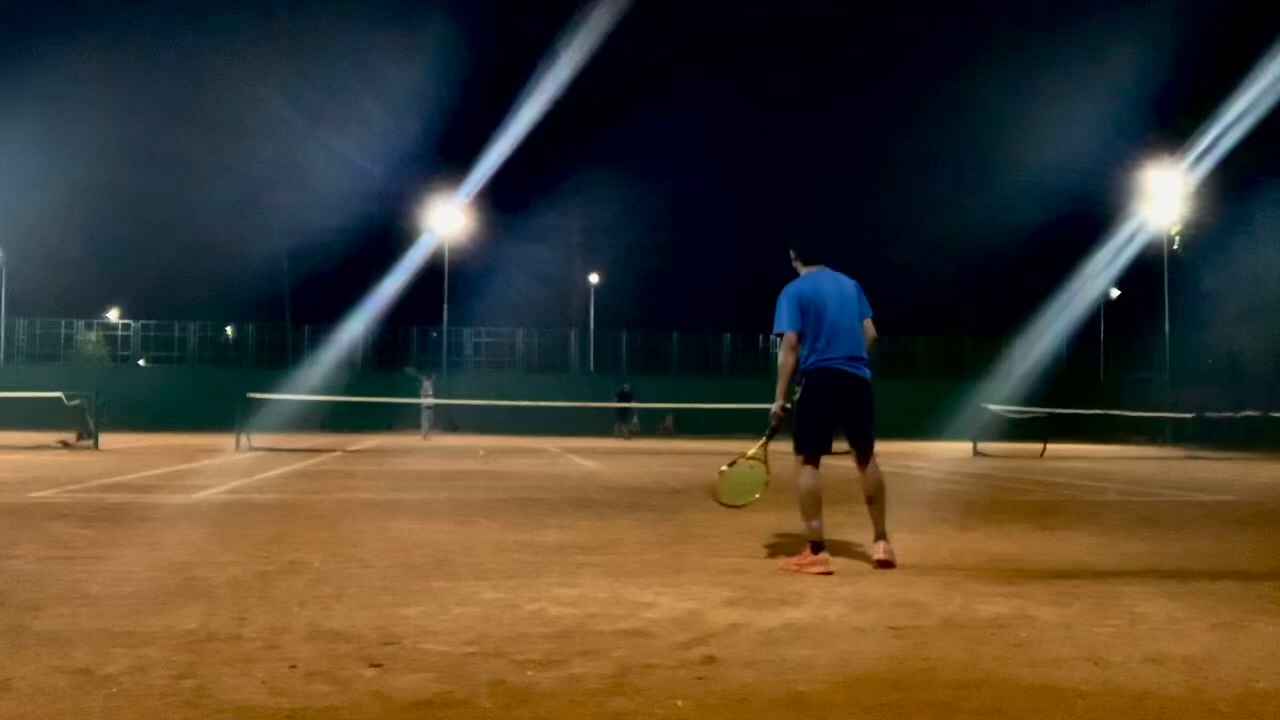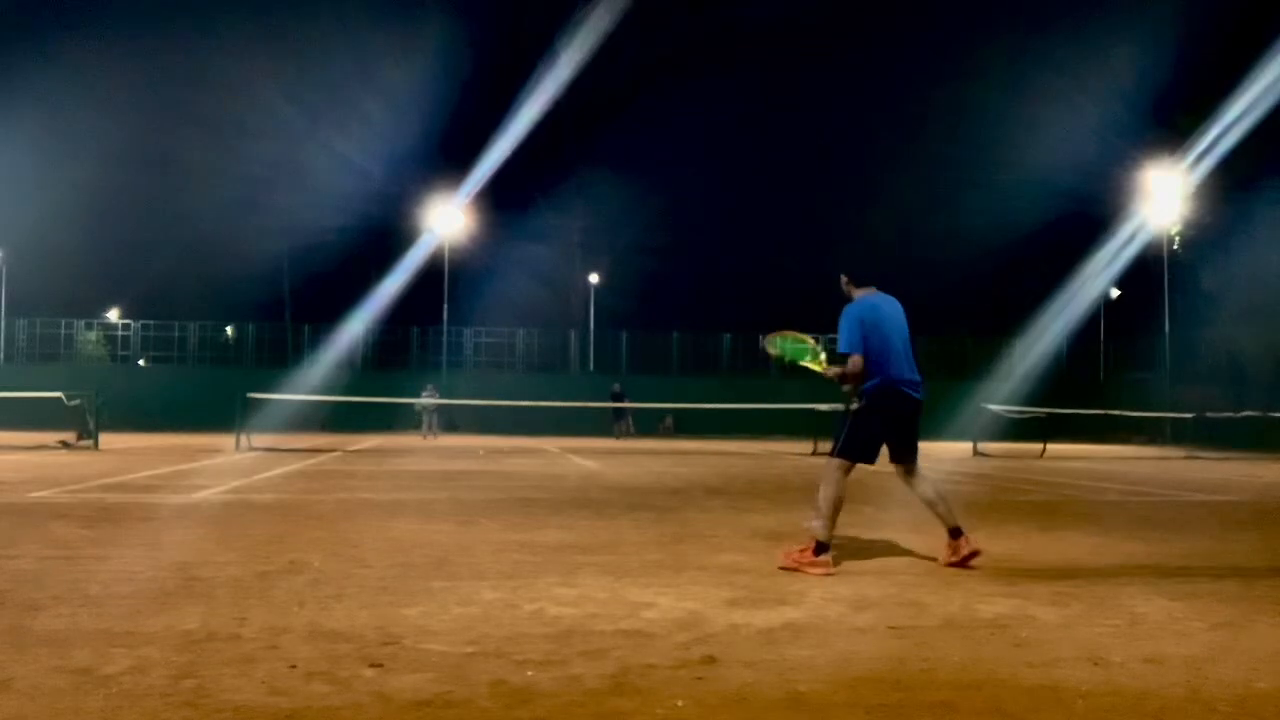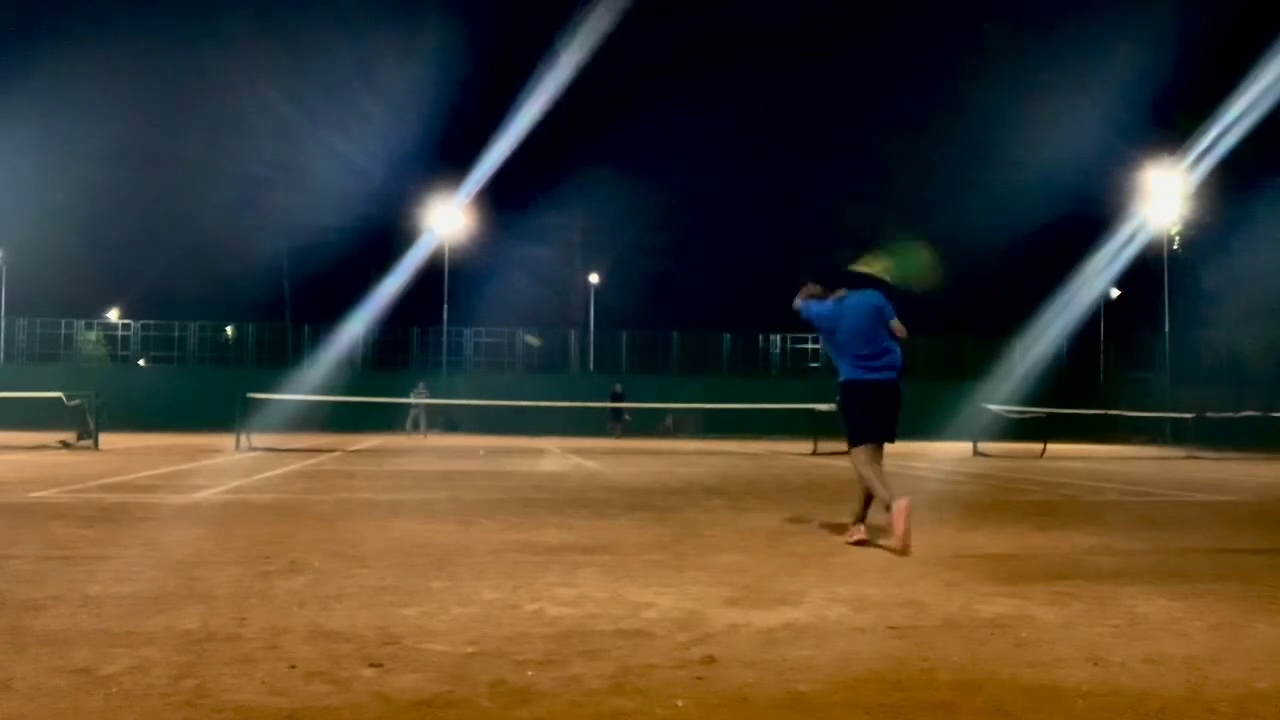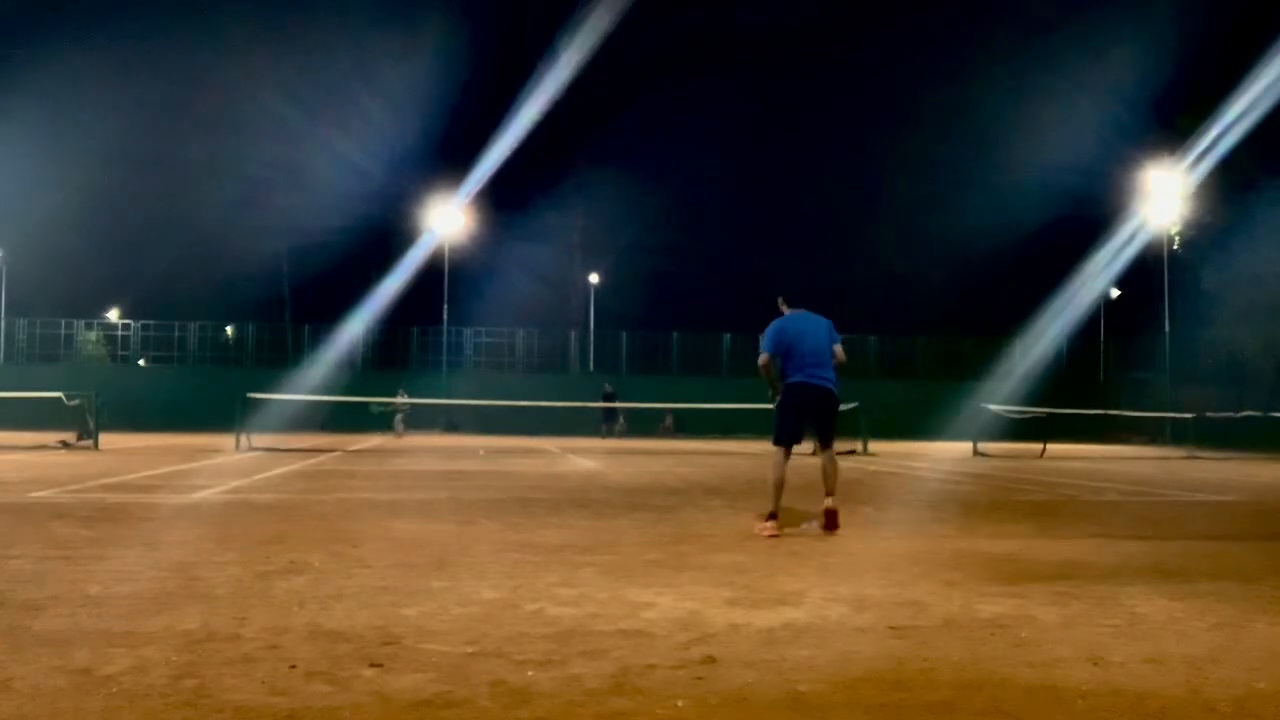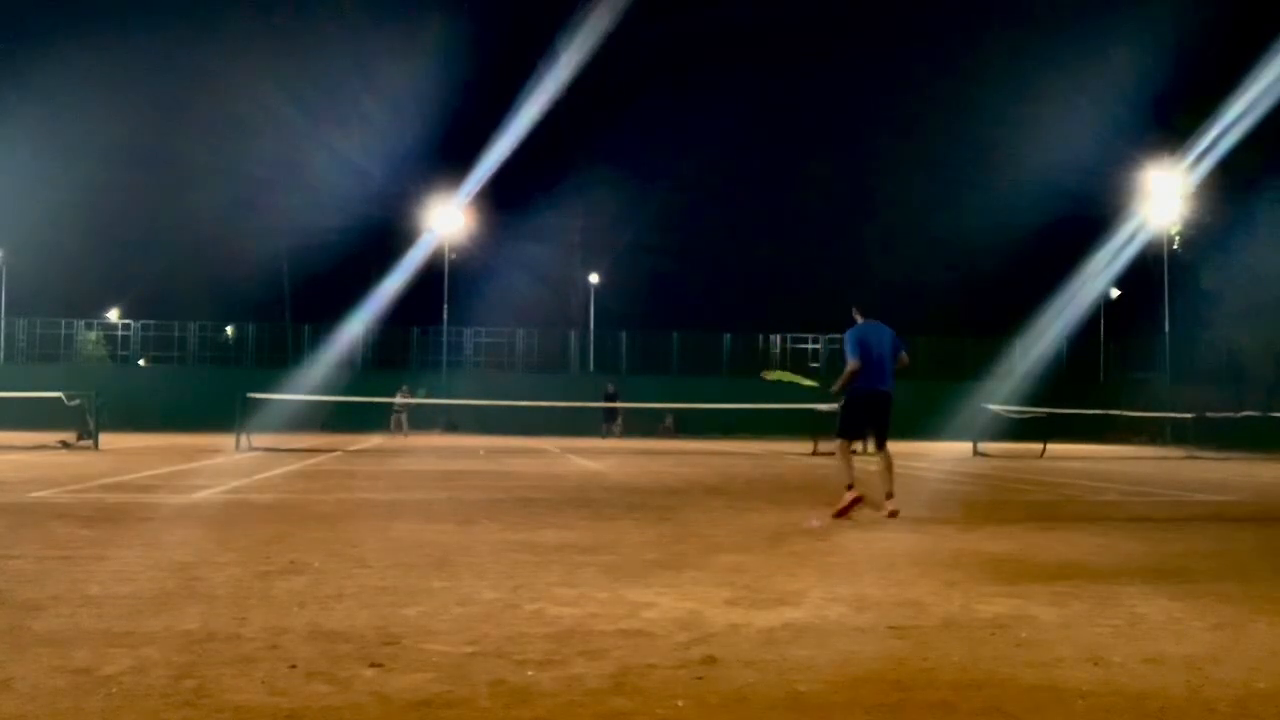
dt=1s
person 1, frame 1
left shoulder: (793, 292)
right shoulder: (850, 285)
left elbow: (790, 346)
right elbow: (870, 334)
left wrist: (780, 398)
left hip: (818, 380)
right hip: (857, 379)
left knee: (807, 463)
right knee: (866, 459)
left ankle: (816, 552)
right ankle: (881, 542)
person 1, frame 2
left shoulder: (853, 312)
right shoulder: (891, 304)
left elbow: (856, 365)
left wrist: (842, 376)
right wrist: (841, 369)
left hip: (878, 396)
right hip: (909, 395)
left knee: (835, 469)
right knee: (910, 472)
left ankle: (819, 551)
right ankle: (959, 540)
person 1, frame 3
left shoulder: (819, 311)
right shoulder: (873, 297)
left elbow: (797, 303)
right elbow: (900, 333)
left wrist: (809, 290)
left hip: (855, 387)
right hip: (888, 383)
left knee: (861, 457)
right knee: (873, 455)
left ankle: (893, 505)
right ankle: (859, 522)
person 1, frame 4
left shoulder: (778, 326)
right shoulder: (824, 323)
left elbow: (764, 361)
right elbow: (840, 357)
left wrist: (775, 387)
left hip: (796, 390)
right hip: (826, 392)
left knee: (781, 452)
right knee: (826, 449)
left ankle: (772, 519)
right ankle: (829, 500)
person 1, frame 5
left shoulder: (854, 333)
right shoulder: (888, 332)
left elbow: (854, 365)
right elbow: (903, 361)
left wrist: (839, 386)
left hip: (860, 393)
right hip: (884, 394)
left knee: (842, 445)
right knee: (881, 446)
left ankle: (851, 490)
right ankle: (888, 500)
